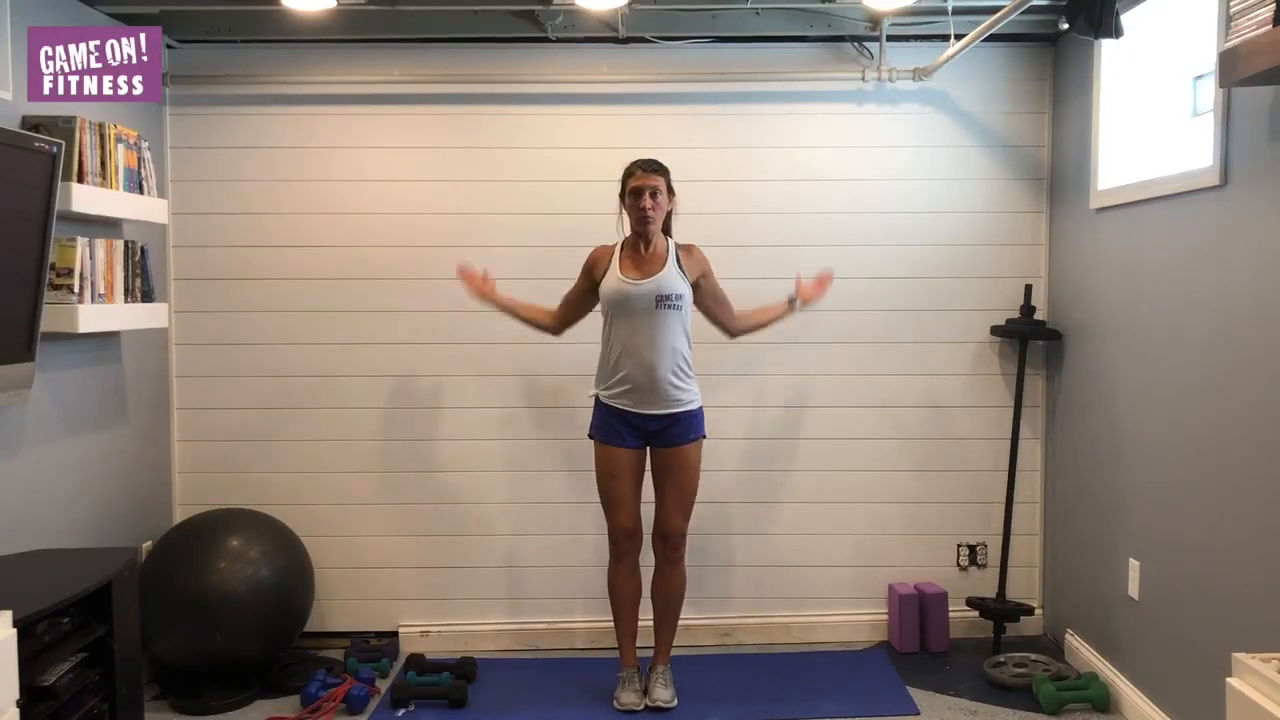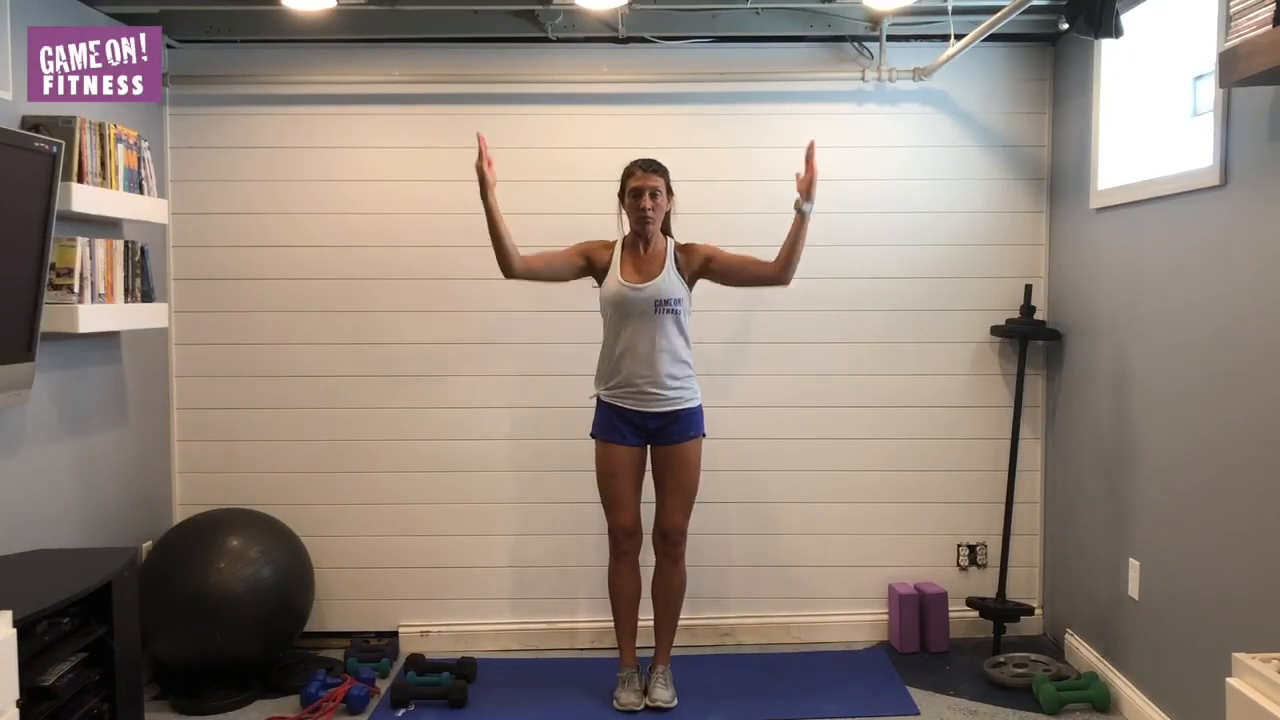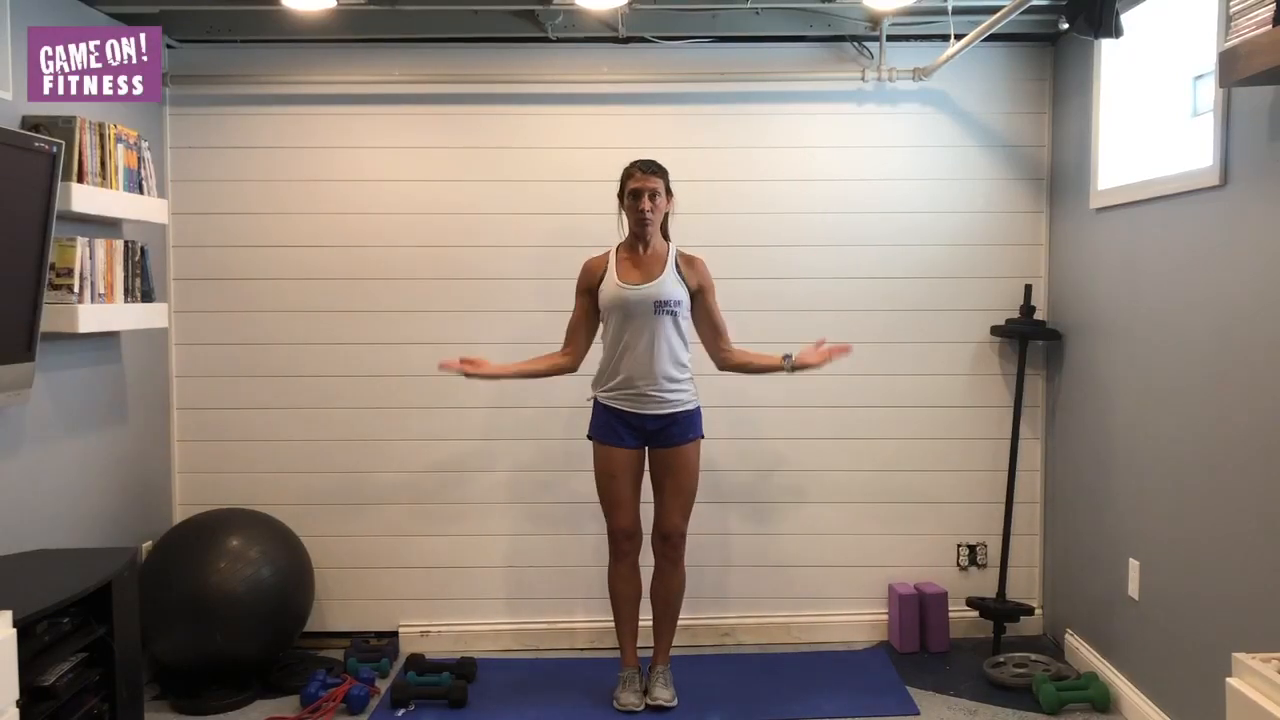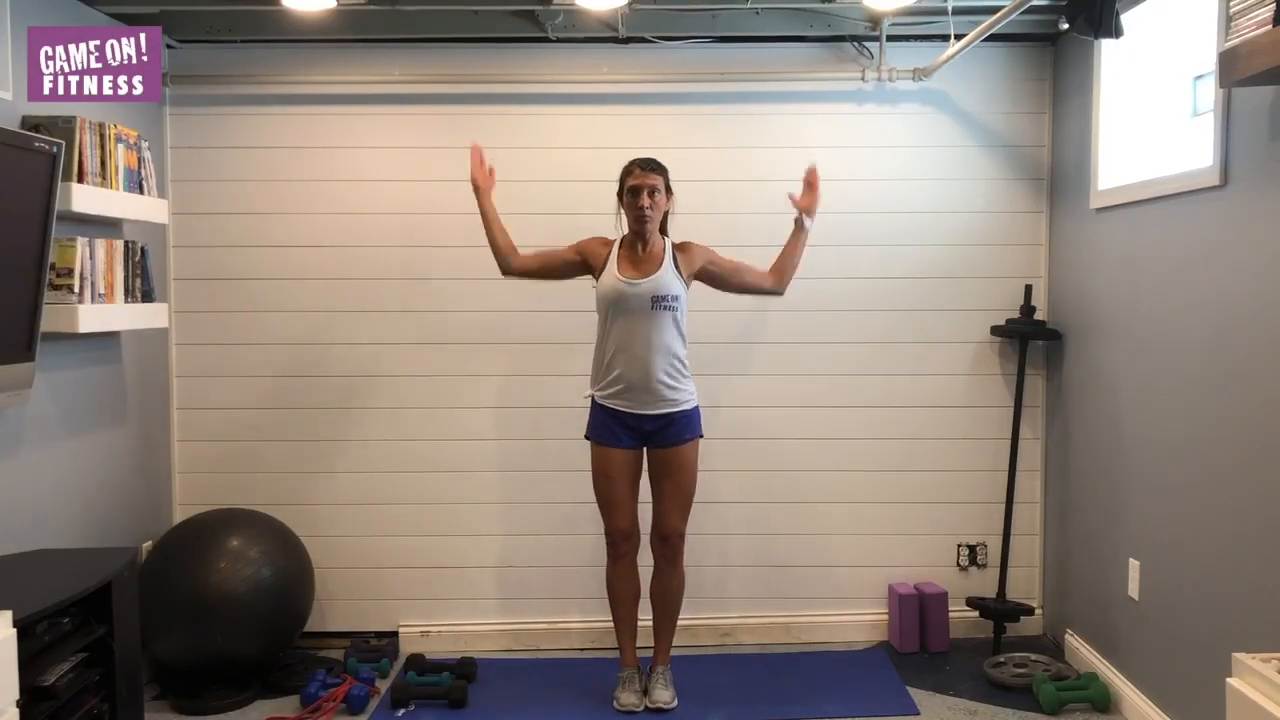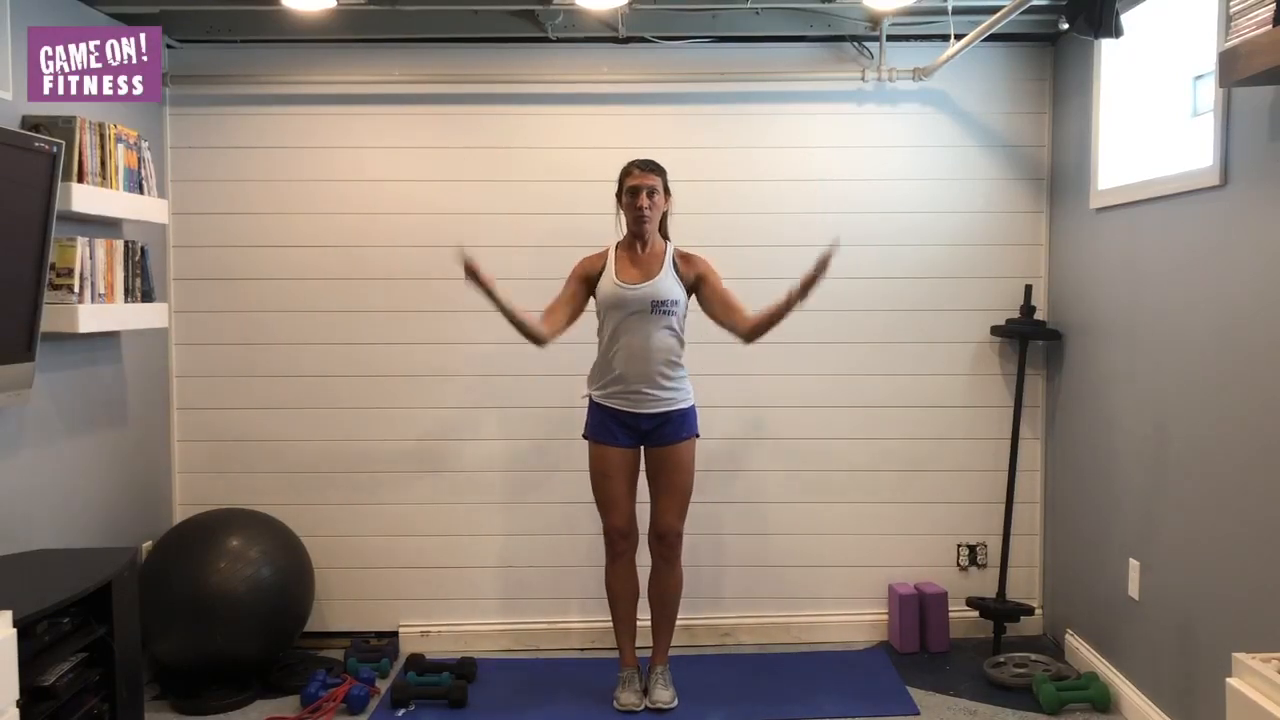
dt=0.4s
person 1, frame 1
left shoulder: (690, 260)
right shoulder: (601, 260)
left elbow: (734, 322)
right elbow: (556, 321)
left wrist: (793, 303)
right wrist: (498, 298)
left hip: (679, 415)
right hip: (617, 415)
left knee: (671, 540)
right knee: (623, 540)
left ankle: (661, 667)
right ankle: (627, 668)
person 1, frame 2
left shoulder: (691, 258)
right shoulder: (599, 256)
left elbow: (778, 274)
right elbow: (516, 267)
left wrist: (803, 207)
right wrist: (490, 197)
left hip: (679, 414)
right hip: (618, 415)
left knee: (671, 538)
right knee: (623, 538)
left ankle: (662, 664)
right ankle: (627, 666)
person 1, frame 3
left shoulder: (690, 268)
right shoulder: (598, 269)
left elbow: (724, 354)
right elbow: (568, 357)
left wrist: (791, 359)
right wrist: (497, 369)
left hip: (677, 416)
right hip: (616, 416)
left knee: (670, 540)
right knee: (623, 540)
left ankle: (662, 665)
right ankle: (628, 667)
person 1, frame 4
left shoulder: (690, 257)
right shoulder: (596, 254)
left elbow: (774, 281)
right elbow: (513, 264)
left wrist: (803, 221)
right wrist: (485, 198)
left hip: (675, 414)
right hip: (613, 415)
left knee: (669, 542)
right knee: (621, 541)
left ankle: (661, 667)
right ankle: (628, 668)
person 1, frame 5
left shoulder: (689, 265)
right shoulder: (594, 266)
left elbow: (746, 327)
right elbow: (542, 331)
left wrist: (802, 290)
right wrist: (492, 291)
left hip: (671, 414)
right hip: (611, 415)
left knee: (667, 540)
right knee: (619, 540)
left ankle: (660, 666)
right ankle: (628, 667)
